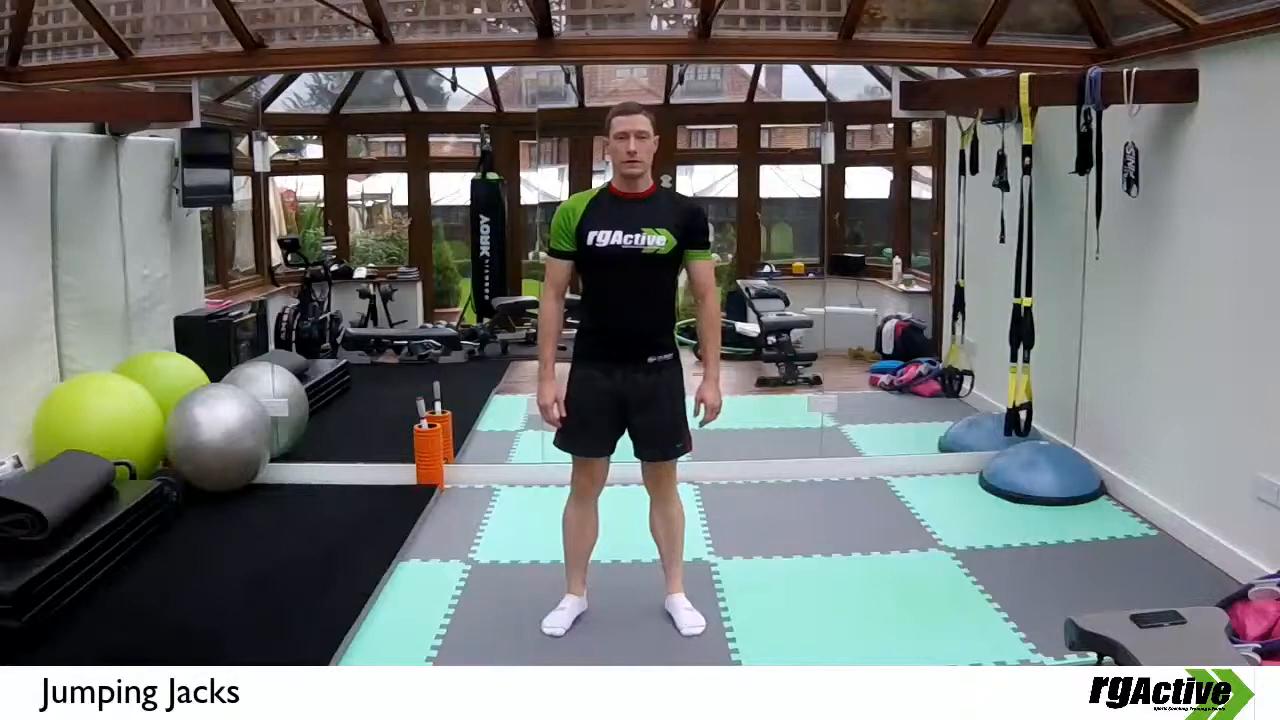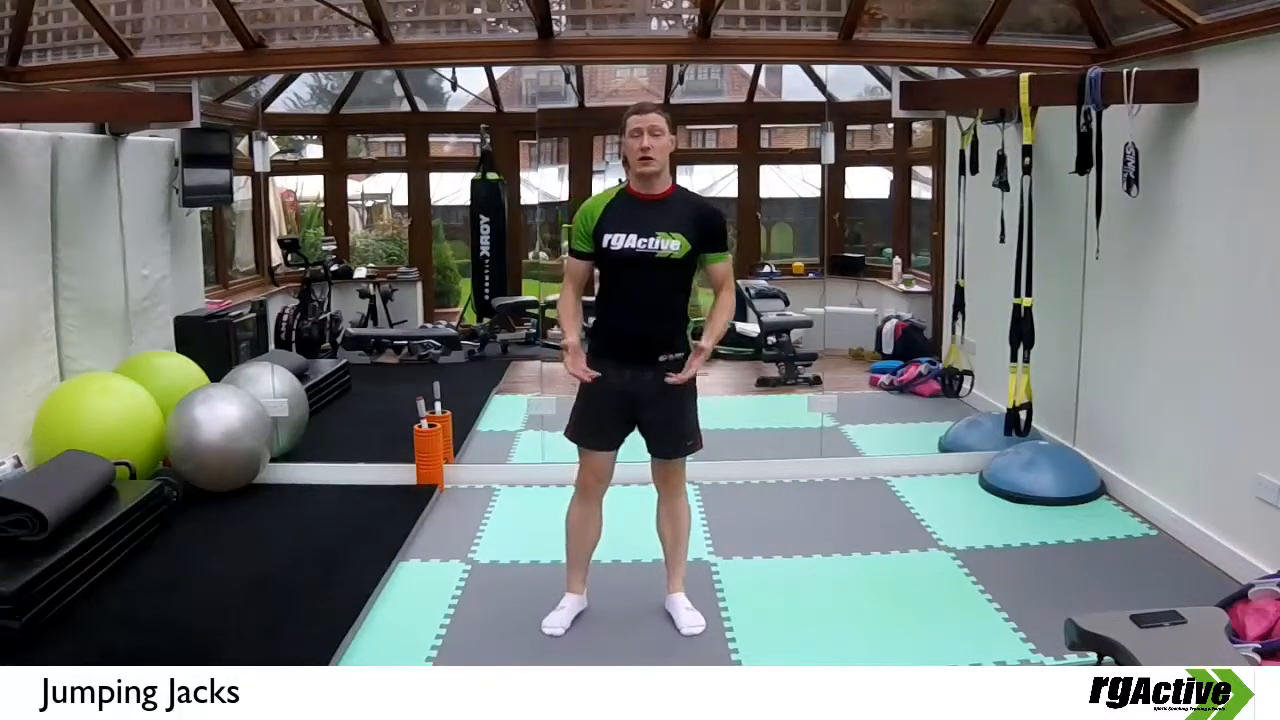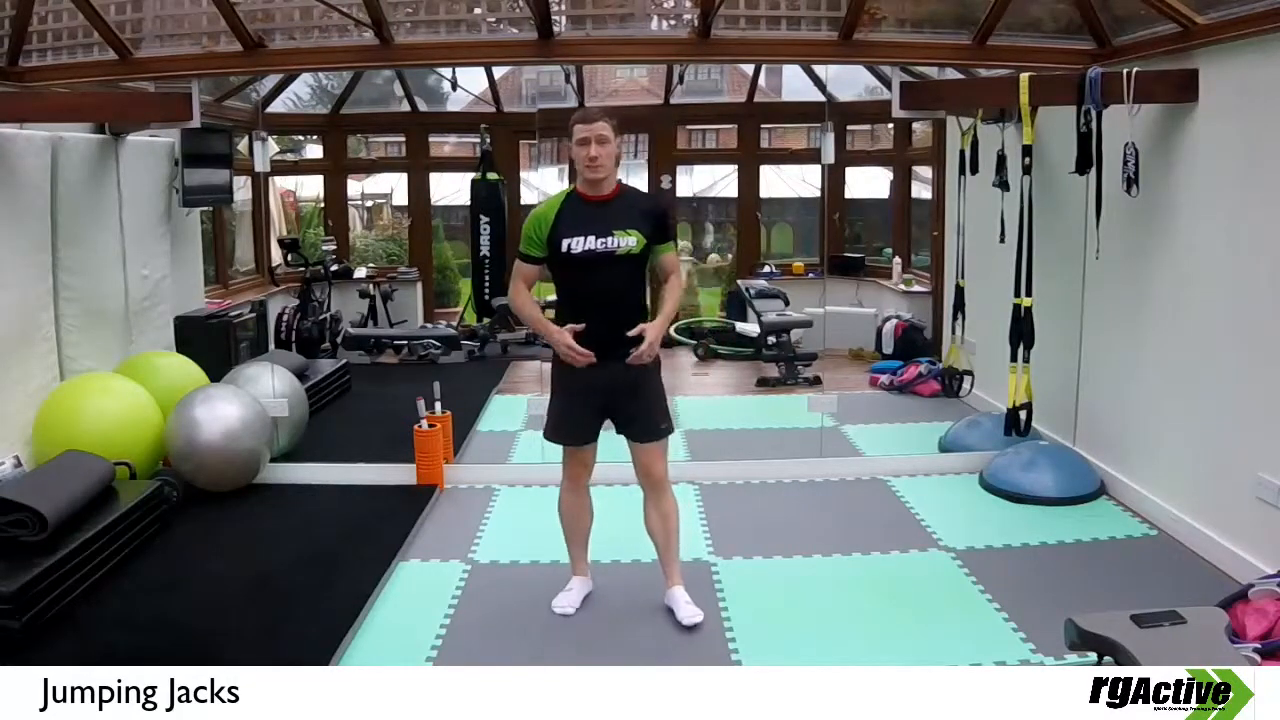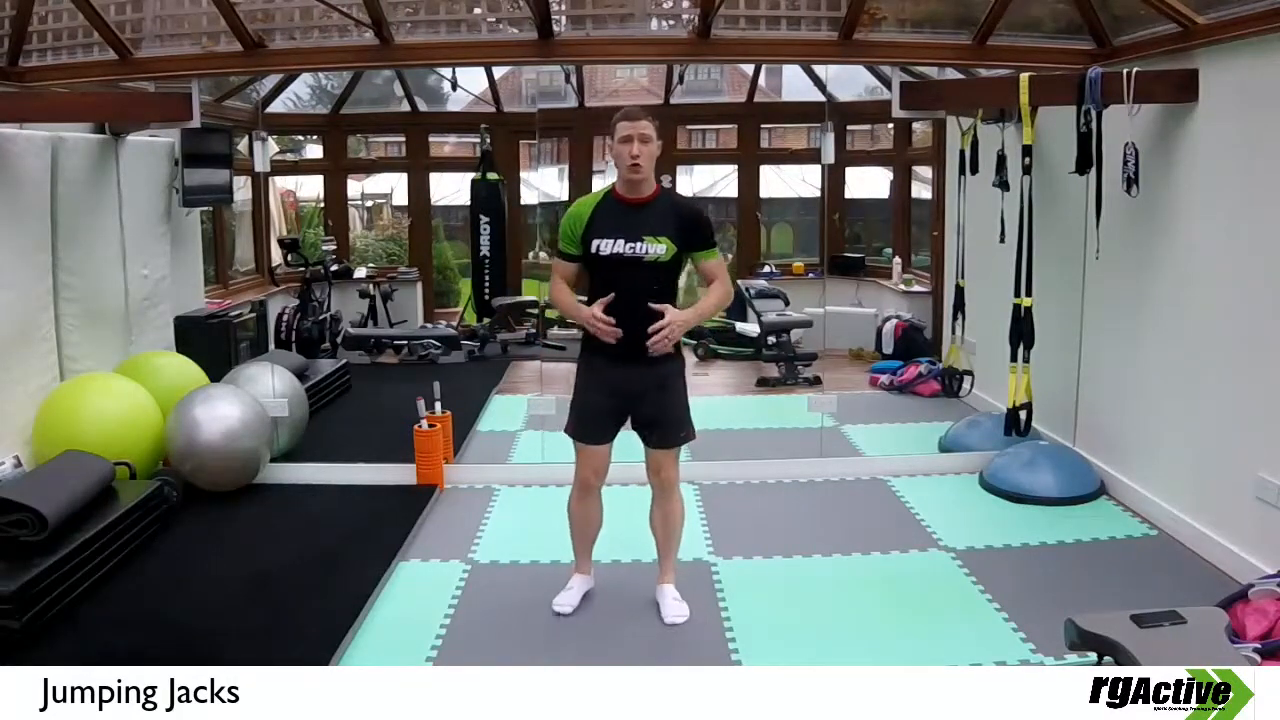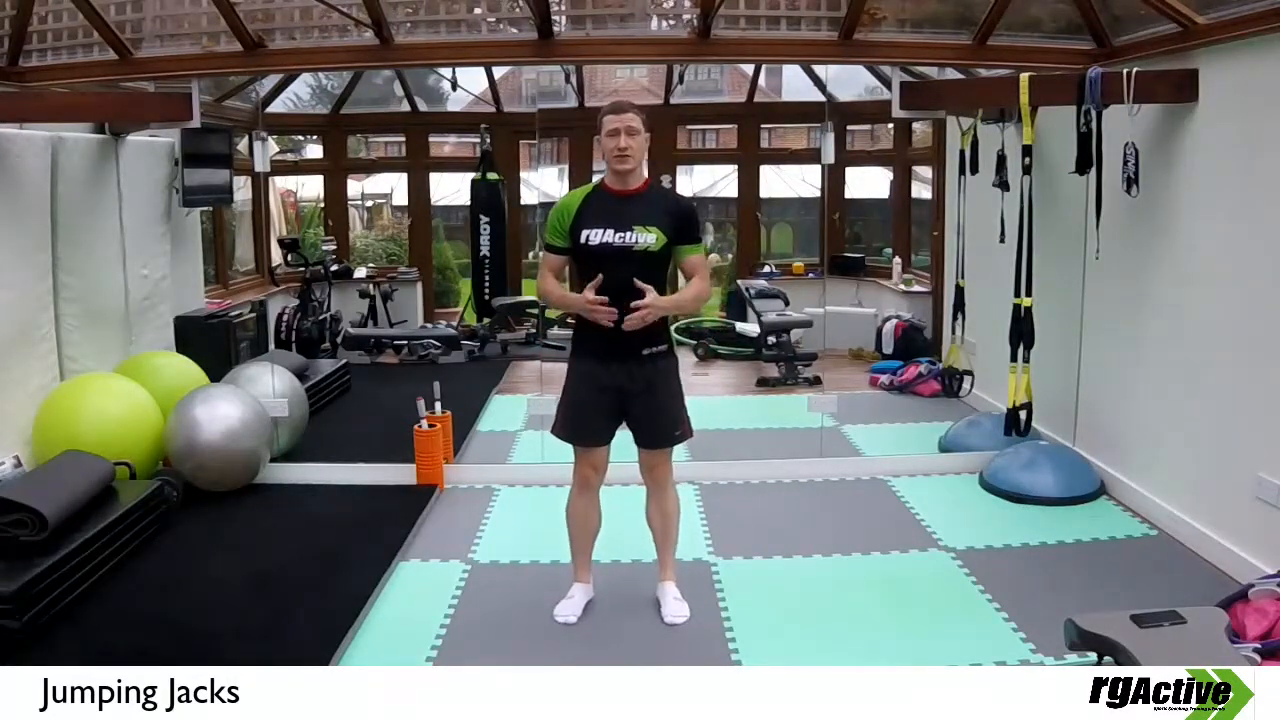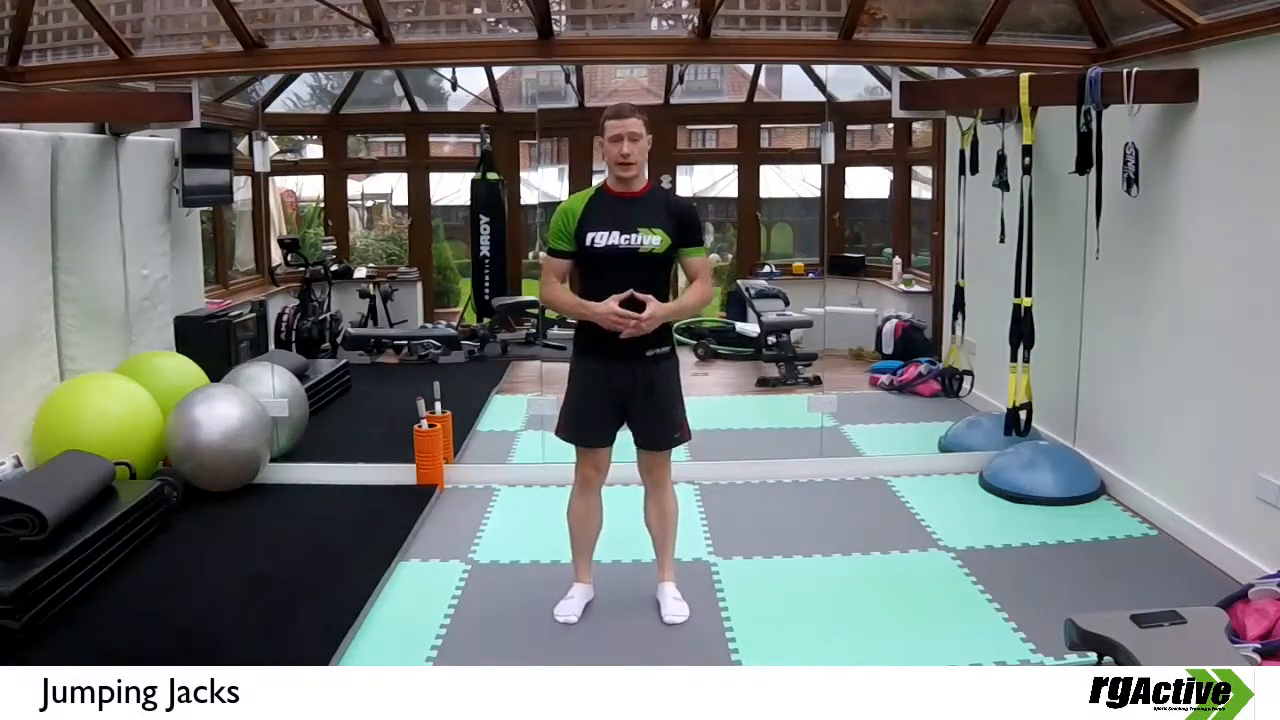
dt=0.7s
person 1, frame 1
left shoulder: (684, 213)
right shoulder: (577, 211)
left elbow: (706, 297)
right elbow: (553, 296)
left wrist: (711, 376)
right wrist: (547, 376)
left hip: (658, 370)
right hip: (592, 371)
left knee: (663, 485)
right knee: (584, 485)
left ankle: (675, 593)
right ankle: (575, 594)
person 1, frame 2
left shoulder: (701, 214)
right shoulder: (597, 210)
left elbow: (724, 290)
right elbow: (573, 284)
left wrist: (706, 347)
right wrist: (571, 342)
left hip: (669, 370)
right hip: (605, 369)
left knee: (672, 482)
right knee: (590, 483)
left ankle: (675, 591)
right ankle: (575, 593)
person 1, frame 3
left shoulder: (648, 209)
right shoulder: (547, 216)
left elbow: (672, 275)
right elbow: (518, 288)
left wrist: (660, 323)
right wrist: (551, 333)
left hip: (636, 362)
right hip: (577, 364)
left knee: (655, 476)
right knee: (575, 474)
left ankle: (674, 585)
right ankle: (579, 575)
person 1, frame 4
left shoulder: (685, 214)
right shoulder: (584, 213)
left elbow: (721, 286)
right elbow: (559, 282)
left wrist: (686, 320)
right wrist: (581, 314)
left hip: (660, 365)
right hip: (600, 365)
left knee: (664, 477)
right knee: (588, 477)
left ankle: (666, 582)
right ankle: (581, 573)
person 1, frame 5
left shoulder: (675, 207)
right shoulder: (572, 206)
left elbow: (701, 281)
right elbow: (546, 279)
left wrist: (665, 303)
right wrist: (576, 302)
left hip: (653, 360)
right hip: (591, 362)
left knee: (659, 474)
right knee: (586, 474)
left ankle: (667, 581)
right ankle: (581, 581)
person 1, frame 6
left shoulder: (677, 210)
right shoulder: (575, 210)
left elbow: (703, 286)
right elbow: (550, 288)
left wrist: (665, 310)
right wrist: (594, 310)
left hip: (655, 362)
right hip: (594, 362)
left knee: (657, 474)
right knee: (588, 474)
left ankle: (666, 581)
right ankle: (582, 581)
